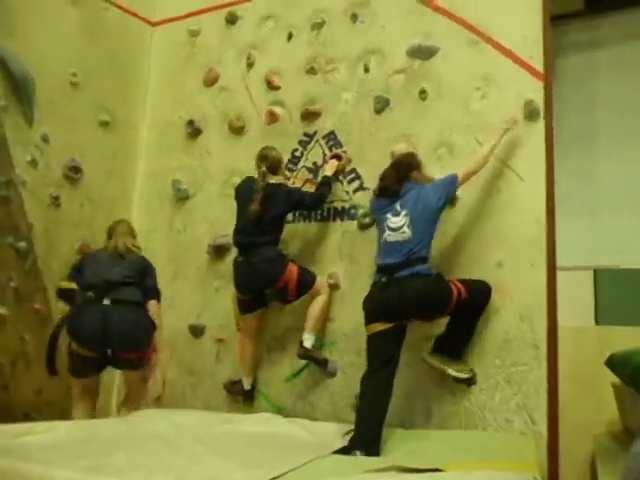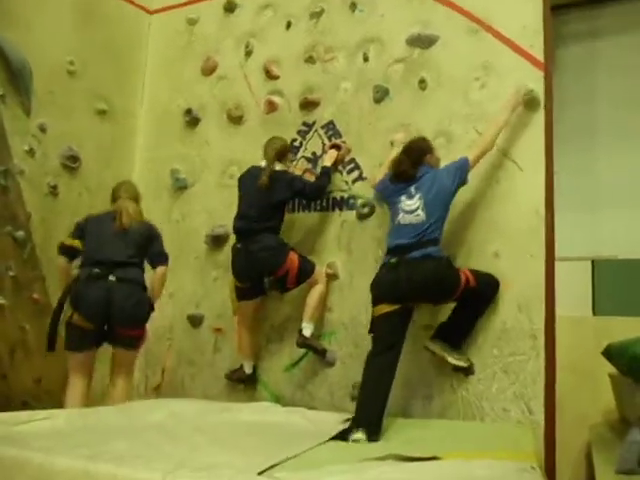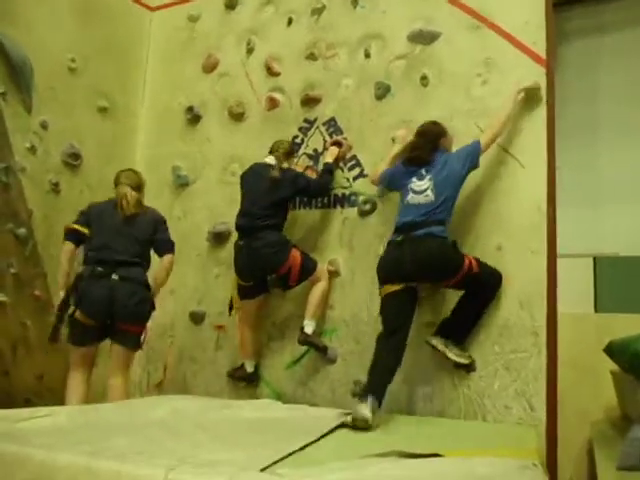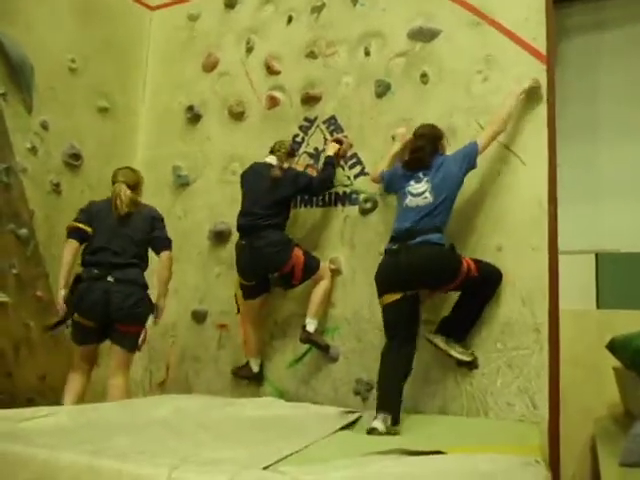
dt=0.2s
person 1, frame 1
left shoulder: (381, 202)
right shoulder: (429, 194)
right elbow: (474, 167)
left wrist: (395, 161)
right wrist: (503, 132)
left hip: (380, 296)
right hip: (418, 290)
left knee: (377, 372)
right knee: (480, 292)
left ankle: (361, 447)
right ankle: (446, 354)
person 1, frame 2
left shoulder: (395, 186)
right shoulder: (444, 179)
left elbow: (376, 183)
right elbow: (485, 147)
left wrist: (396, 154)
right wrist: (511, 107)
left hip: (389, 277)
right hip: (426, 272)
left knee: (382, 355)
right knee: (487, 286)
left ankle: (362, 429)
right ankle: (446, 340)
person 1, frame 3
left shoulder: (405, 170)
right shoulder: (456, 162)
left elbow: (376, 178)
right elbow: (495, 130)
left wrist: (398, 148)
right wrist: (519, 95)
left hip: (393, 256)
right hip: (431, 251)
left knee: (392, 333)
right knee: (490, 279)
left ankle: (368, 400)
right ankle: (448, 337)
person 1, frame 4
left shoulder: (402, 172)
right shoulder: (453, 164)
left elbow: (376, 177)
right elbow: (494, 129)
left wrist: (398, 147)
right wrist: (520, 94)
left hip: (391, 264)
right hip: (429, 258)
left knee: (398, 343)
right knee: (489, 276)
left ankle: (384, 416)
right ankle: (449, 335)
person 2, frame 1
left shoulder: (244, 187)
right shoulder: (284, 193)
right elbow: (316, 200)
right wrist: (329, 173)
left hip: (243, 267)
right hip: (270, 262)
left knee: (247, 331)
right knee: (322, 289)
left ankle: (246, 386)
right ankle: (307, 345)
person 2, frame 2
left shoulder: (247, 175)
right shoulder: (286, 179)
right elbow: (317, 190)
right wrist: (328, 163)
left hip: (242, 254)
right hip: (269, 249)
left knee: (245, 319)
right knee: (319, 278)
left ankle: (247, 371)
right ankle: (306, 334)
person 2, frame 3
left shoulder: (250, 172)
right shoulder: (290, 177)
right elbow: (322, 187)
right wrist: (330, 160)
left hip: (244, 251)
right hip: (272, 246)
left knee: (247, 317)
right knee: (322, 275)
left ankle: (249, 369)
right ankle: (308, 331)
person 2, frame 4
left shoulder: (250, 172)
right shoulder: (290, 176)
right elbow: (323, 183)
right wrist: (330, 155)
left hip: (246, 250)
right hip: (274, 246)
left knee: (250, 317)
right knee: (325, 274)
left ankle: (254, 368)
right ankle: (310, 329)
person 3, frame 1
left shoulder: (87, 259)
right shoulder: (142, 262)
left elbow: (65, 299)
right elbow: (153, 303)
right wrist: (153, 349)
left hip: (86, 318)
right hip: (129, 317)
left knee: (83, 399)
right knee: (135, 395)
person 3, frame 2
left shoulder: (90, 222)
right shoulder: (147, 229)
left elbow: (64, 259)
right elbow: (161, 269)
left wrist: (70, 293)
right wrist: (148, 302)
left hip: (89, 292)
right hip: (129, 295)
left knee: (78, 375)
right knee: (122, 375)
person 3, frame 3
left shoulder: (94, 210)
right shoulder: (153, 217)
left elbow: (69, 245)
right elbow: (167, 258)
left wrist: (63, 289)
right wrist: (151, 293)
left hip: (93, 289)
right hip: (132, 293)
left knee: (79, 369)
right knee: (118, 373)
person 3, frame 4
left shoulder: (92, 209)
right shoulder: (150, 215)
left elbow: (73, 244)
right elbow: (165, 255)
left wrist: (62, 287)
right wrist: (161, 297)
left hip: (91, 291)
right hip: (129, 294)
left knee: (81, 367)
right knee: (118, 372)
